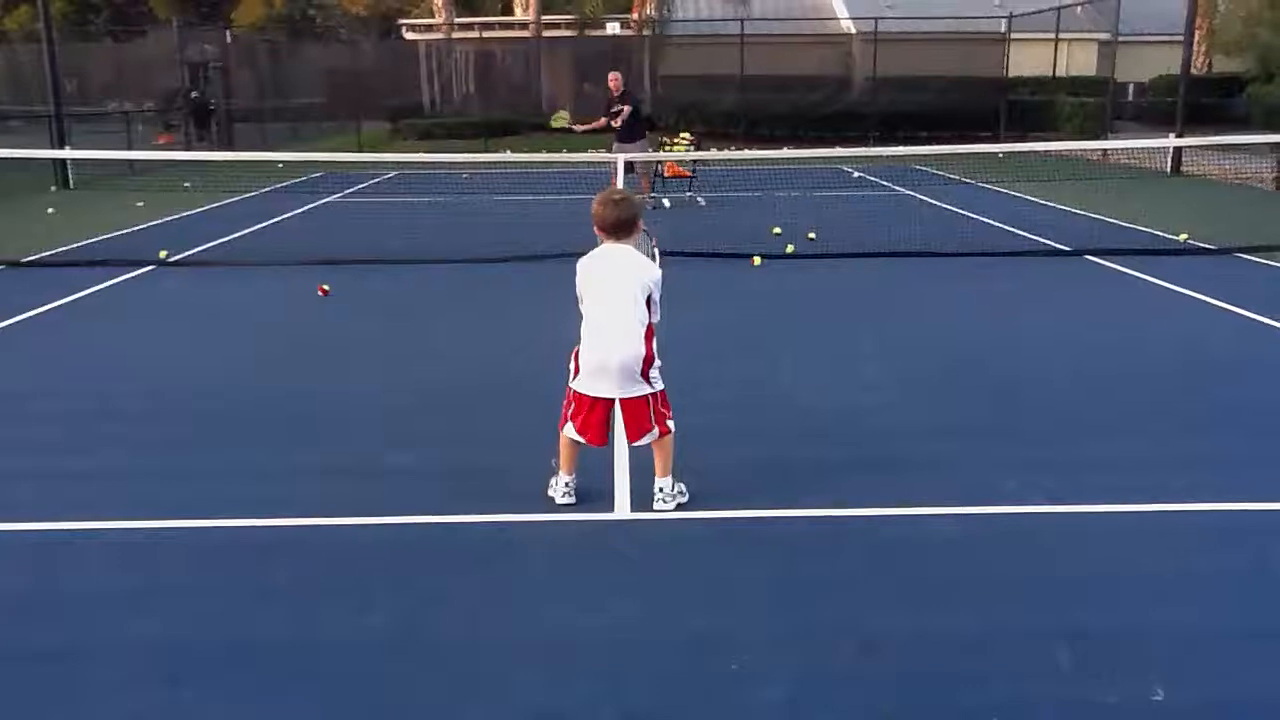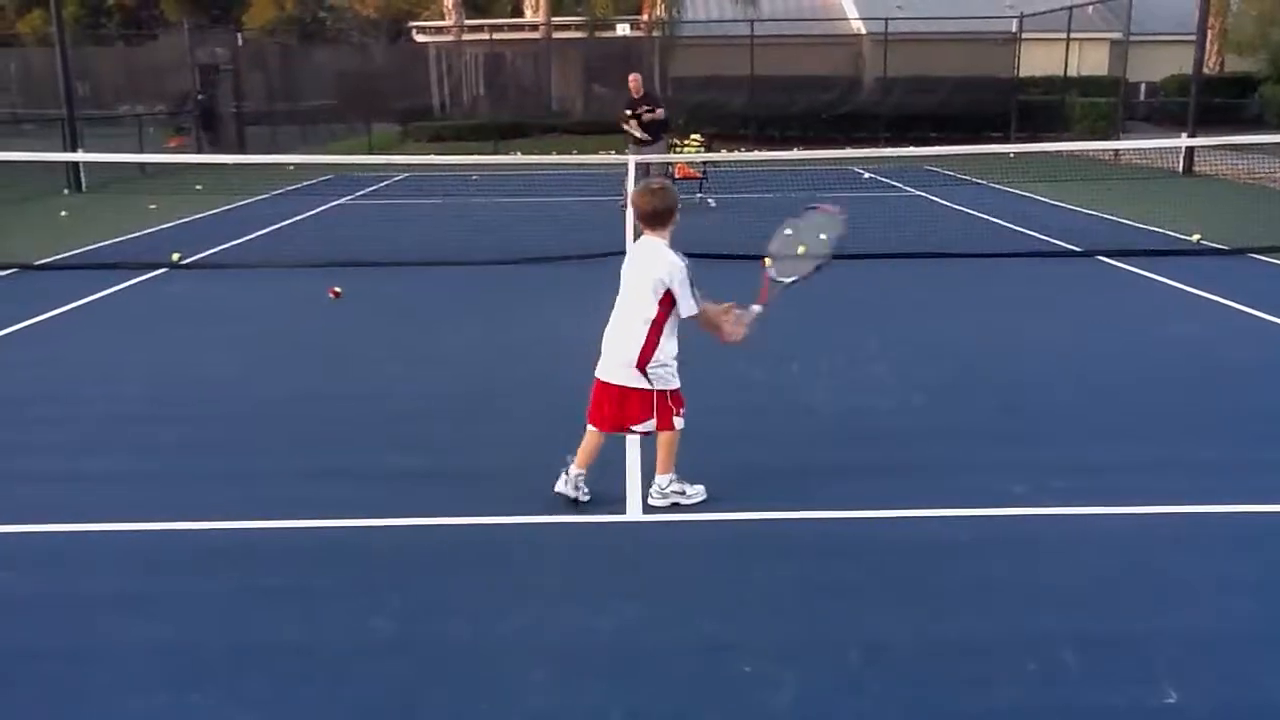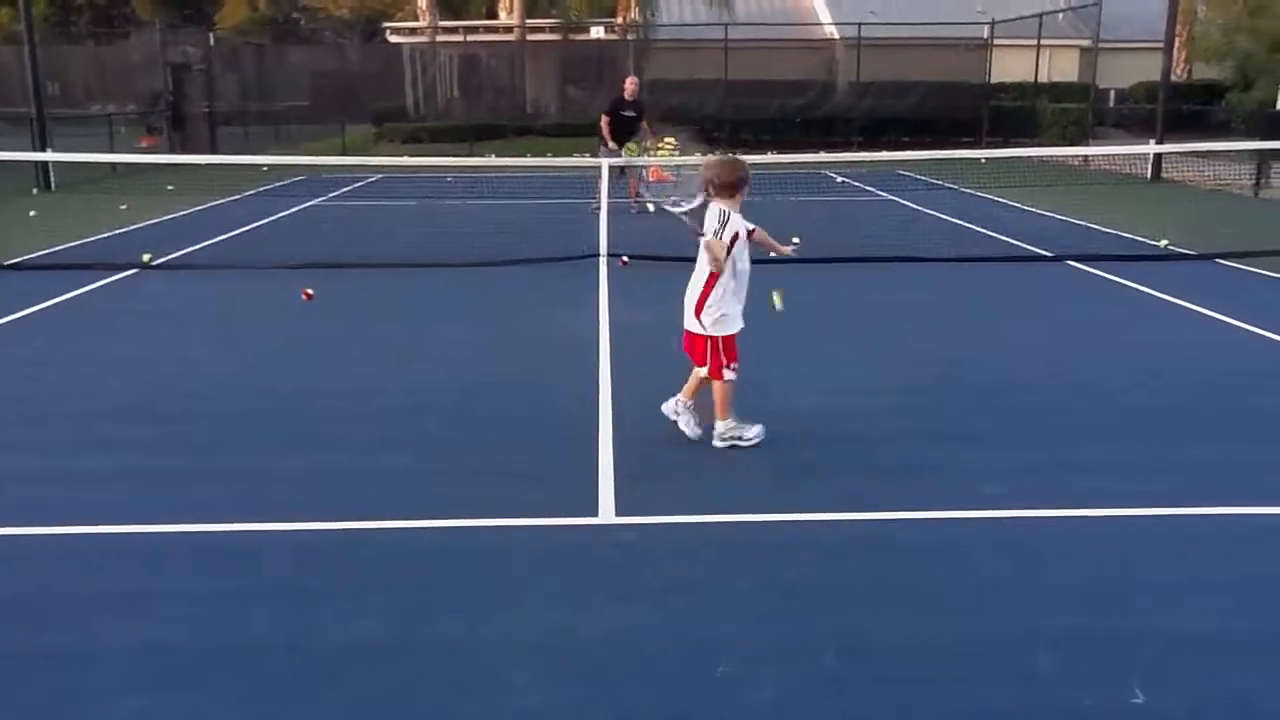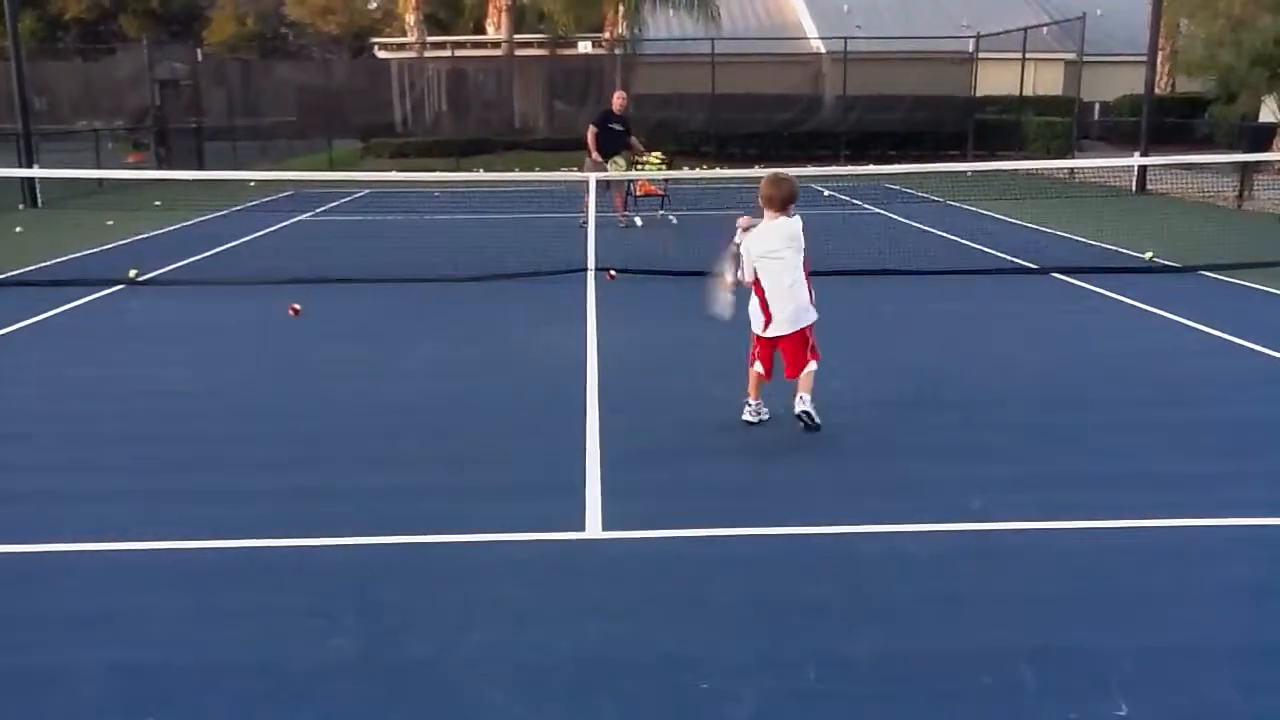
dt=0.7s
person 1, frame 1
left shoulder: (585, 265)
right shoulder: (649, 269)
right elbow: (652, 318)
left hip: (592, 358)
right hip: (635, 361)
left knee: (573, 421)
right knee: (660, 423)
left ankle: (564, 484)
right ankle: (665, 489)
person 1, frame 2
left shoulder: (636, 251)
right shoulder: (672, 264)
right elbow: (691, 311)
left wrist: (715, 311)
right wrist: (724, 329)
left hip: (613, 347)
right hip: (646, 356)
left knee: (604, 418)
right knee: (670, 416)
left ankle: (574, 477)
right ankle: (665, 485)
person 1, frame 3
left shoulder: (729, 216)
right shoulder: (724, 216)
left elbow: (754, 233)
right elbow: (713, 241)
left wrist: (778, 248)
right wrist: (716, 257)
left hip: (705, 304)
right hip: (713, 308)
left knee: (709, 362)
right knee: (723, 367)
left ankle: (682, 403)
right ankle: (725, 427)
person 1, frame 4
left shoulder: (750, 240)
right shoulder: (796, 224)
left elbow: (748, 280)
right wrist: (750, 223)
left hip: (767, 313)
right hip: (799, 311)
left knee: (759, 359)
right knee: (803, 361)
left ankle: (753, 406)
right ankle: (805, 400)
